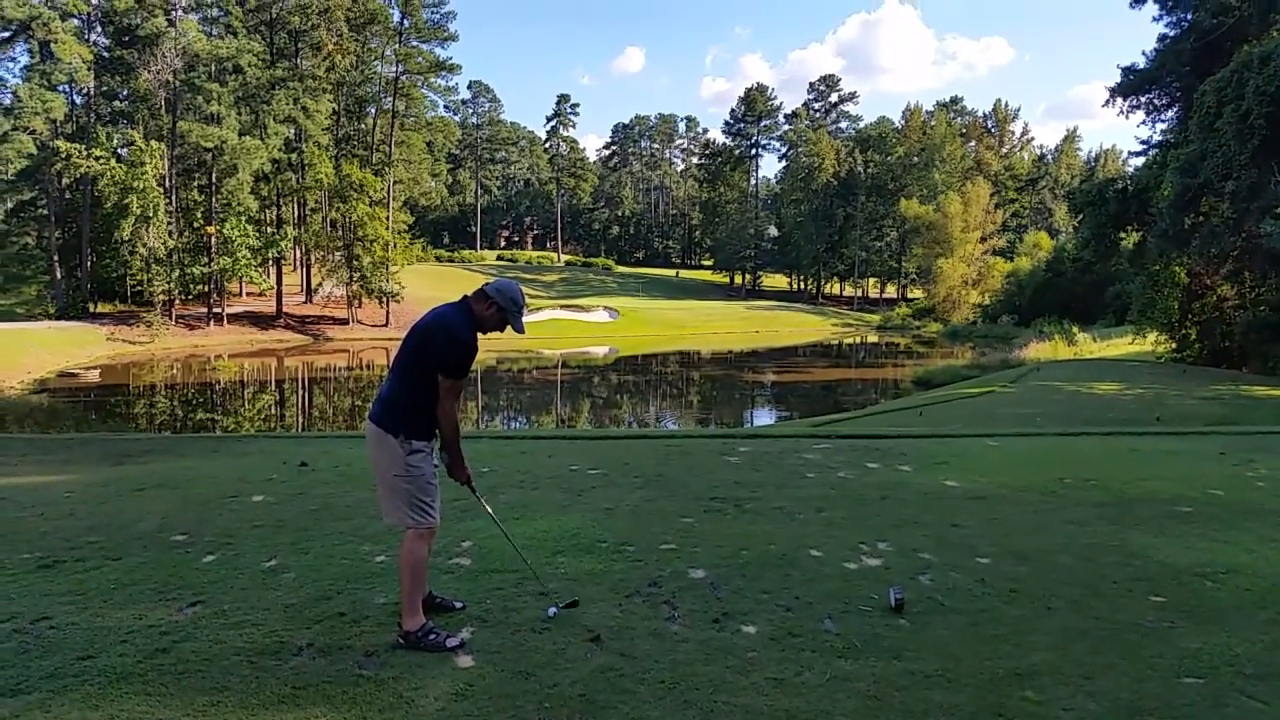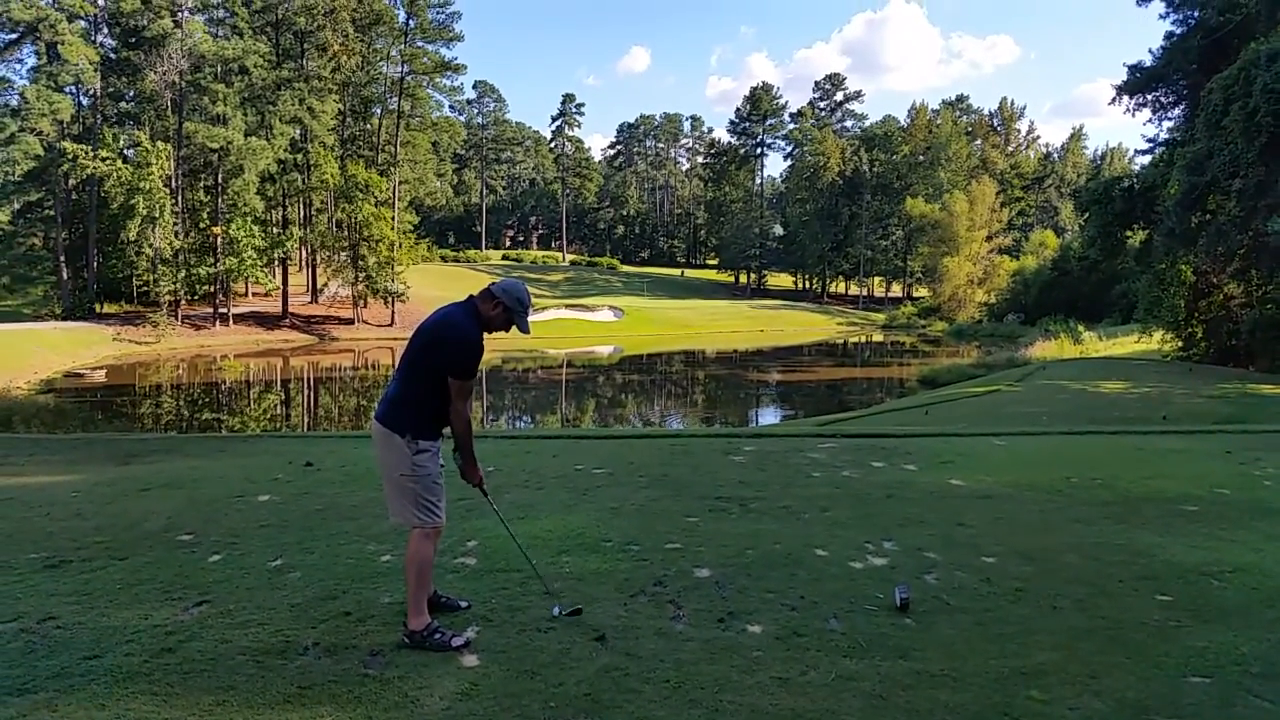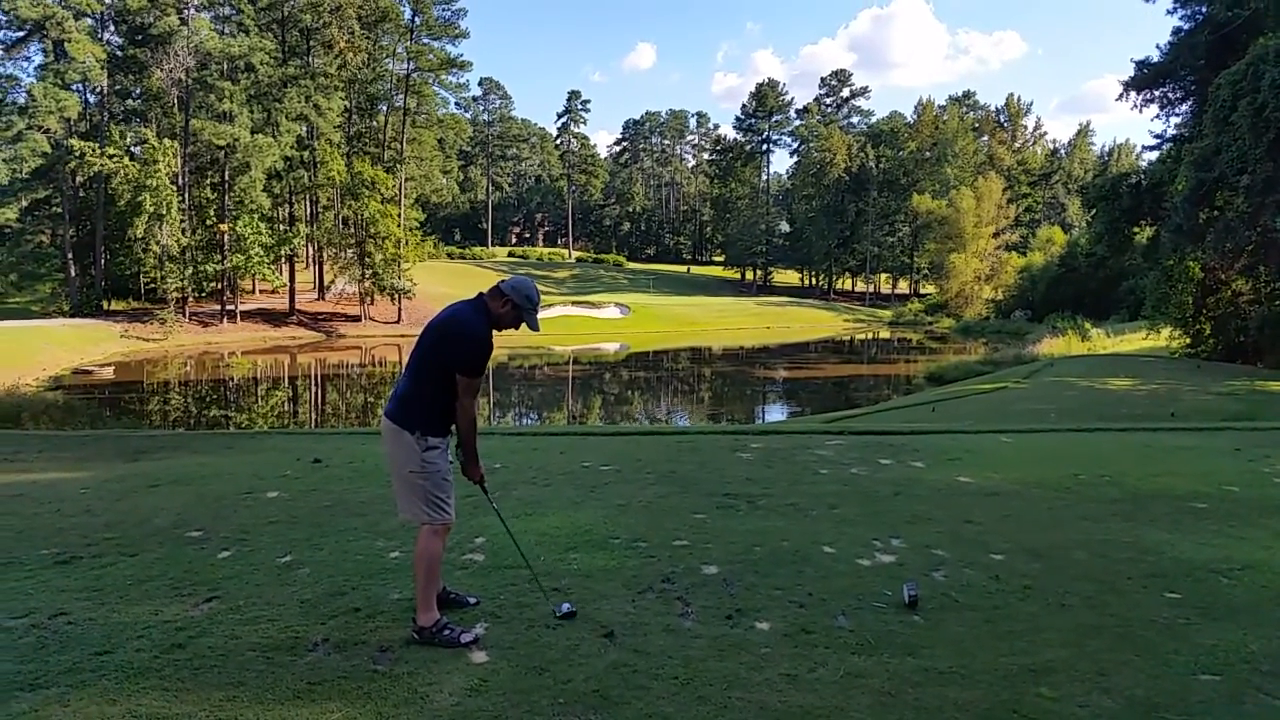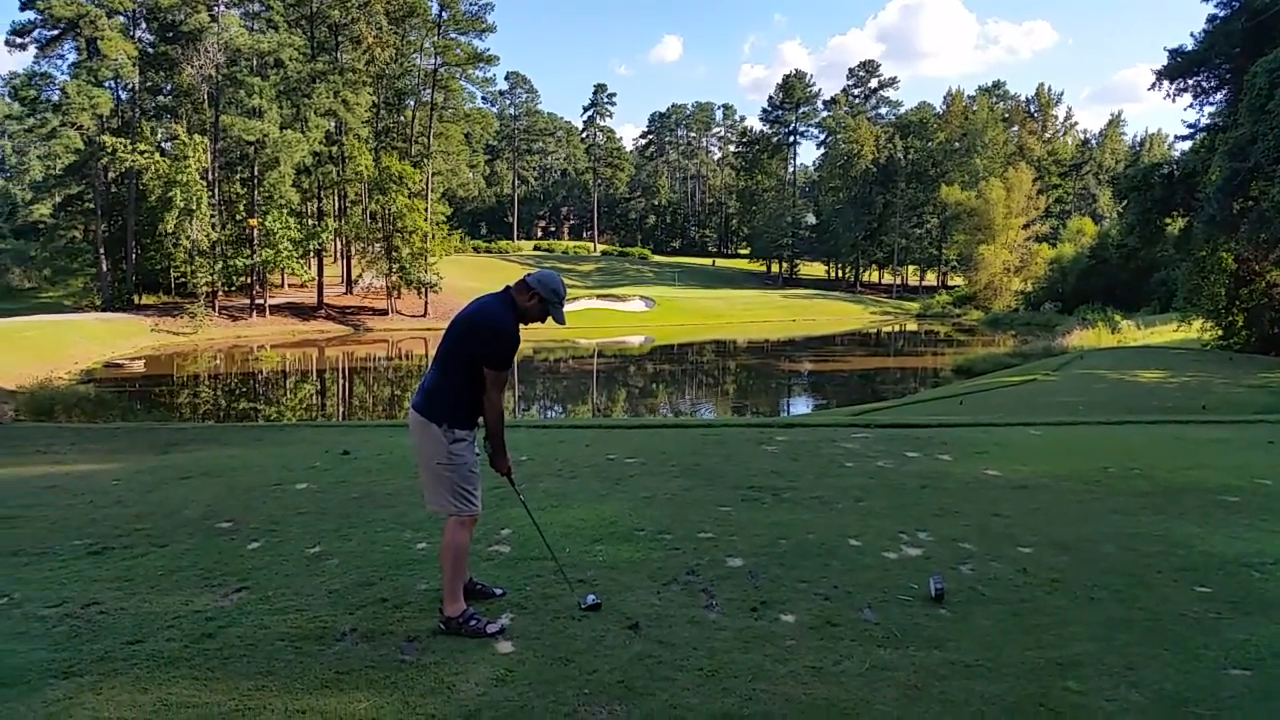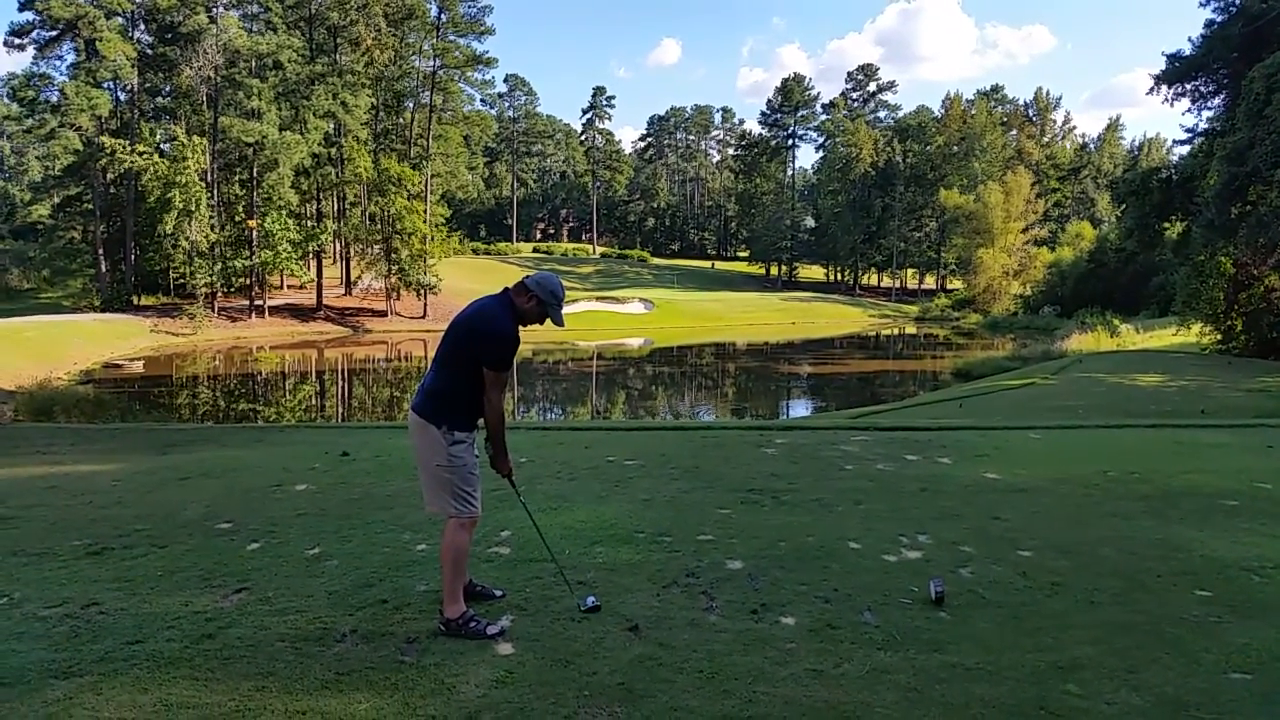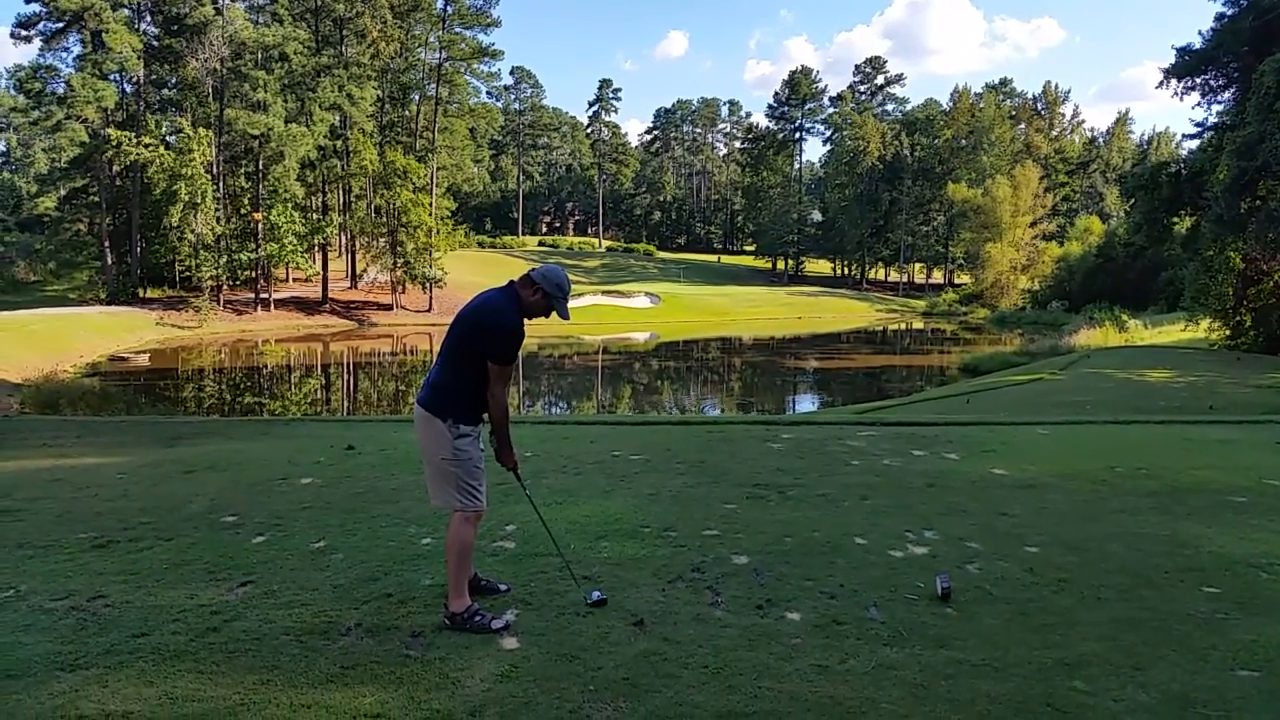
dt=0.4s
person 1, frame 1
left shoulder: (451, 316)
right shoulder: (458, 333)
right elbow: (446, 406)
left wrist: (447, 452)
right wrist: (456, 461)
left hip: (402, 427)
right hip: (401, 434)
left knee: (424, 520)
right knee: (420, 526)
left ankle: (420, 594)
right ankle: (412, 624)
person 1, frame 2
left shoulder: (457, 316)
right shoulder: (465, 334)
right elbow: (458, 406)
left wrist: (462, 454)
right wrist: (469, 463)
left hip: (408, 426)
right hip: (407, 433)
left knee: (427, 521)
right knee: (426, 525)
left ankle: (425, 594)
right ankle: (417, 624)
person 1, frame 3
left shoulder: (466, 313)
right shoulder: (474, 331)
right elbow: (464, 403)
left wrist: (464, 451)
right wrist: (471, 460)
left hip: (416, 423)
right hip: (416, 430)
left knee: (436, 517)
right knee: (435, 522)
left ankle: (434, 590)
right ankle: (427, 620)
person 1, frame 4
left shoulder: (492, 307)
right shoulder: (501, 324)
right elbow: (492, 397)
left wrist: (492, 444)
right wrist: (499, 452)
left hip: (443, 415)
right hip: (444, 422)
left knee: (463, 509)
right knee: (462, 514)
left ankle: (460, 581)
right ankle: (453, 610)
person 1, frame 5
left shoulder: (491, 308)
right shoulder: (501, 327)
right elbow: (493, 398)
left wrist: (493, 446)
right wrist: (500, 454)
left hip: (442, 417)
right hip: (444, 425)
left knee: (462, 510)
right knee: (462, 516)
left ankle: (460, 583)
right ankle: (453, 612)
person 1, frame 6
left shoulder: (497, 301)
right shoulder: (506, 319)
right elbow: (496, 392)
left wrist: (498, 439)
right wrist: (505, 447)
left hip: (448, 411)
right hip: (449, 419)
left knee: (468, 504)
right knee: (467, 510)
left ankle: (465, 577)
right ankle: (458, 607)
